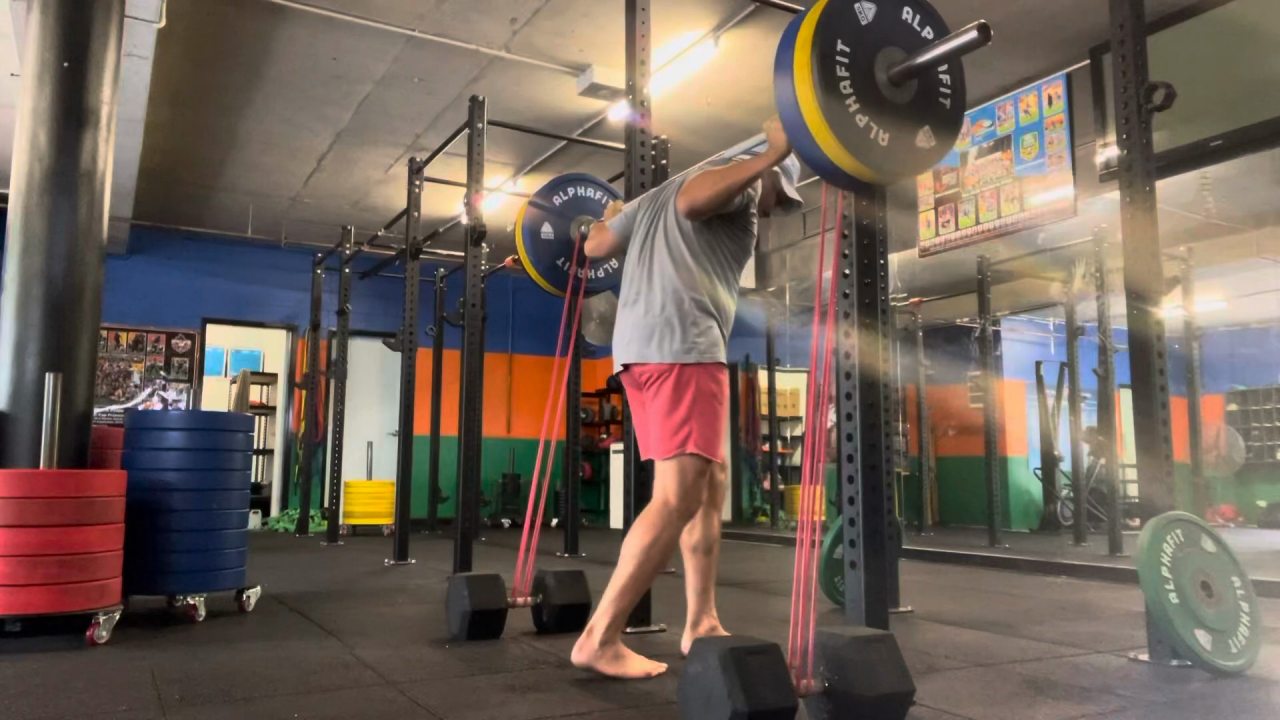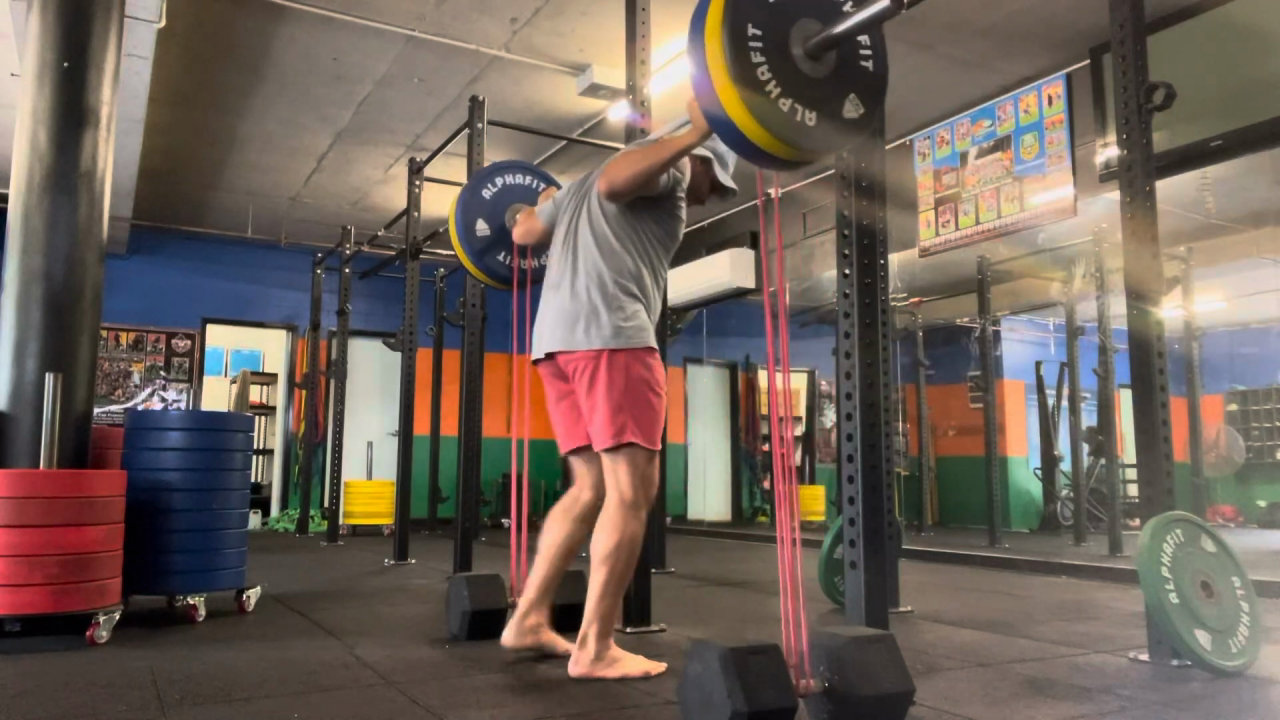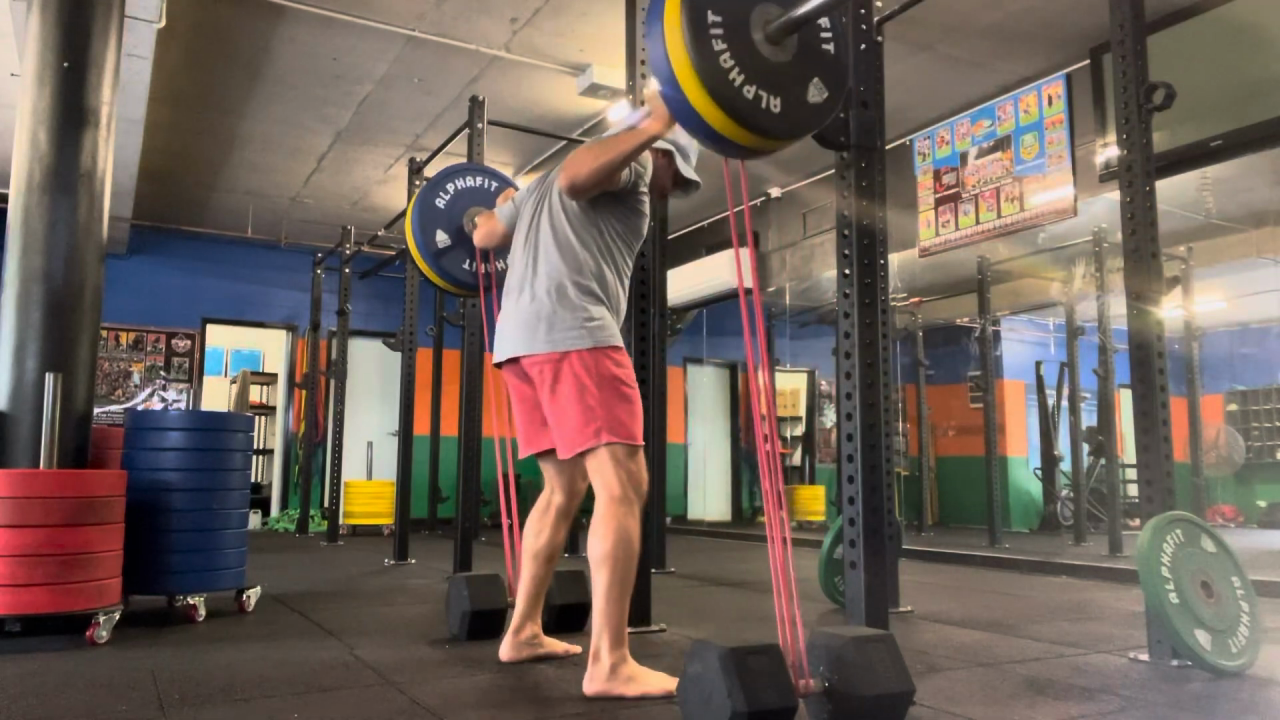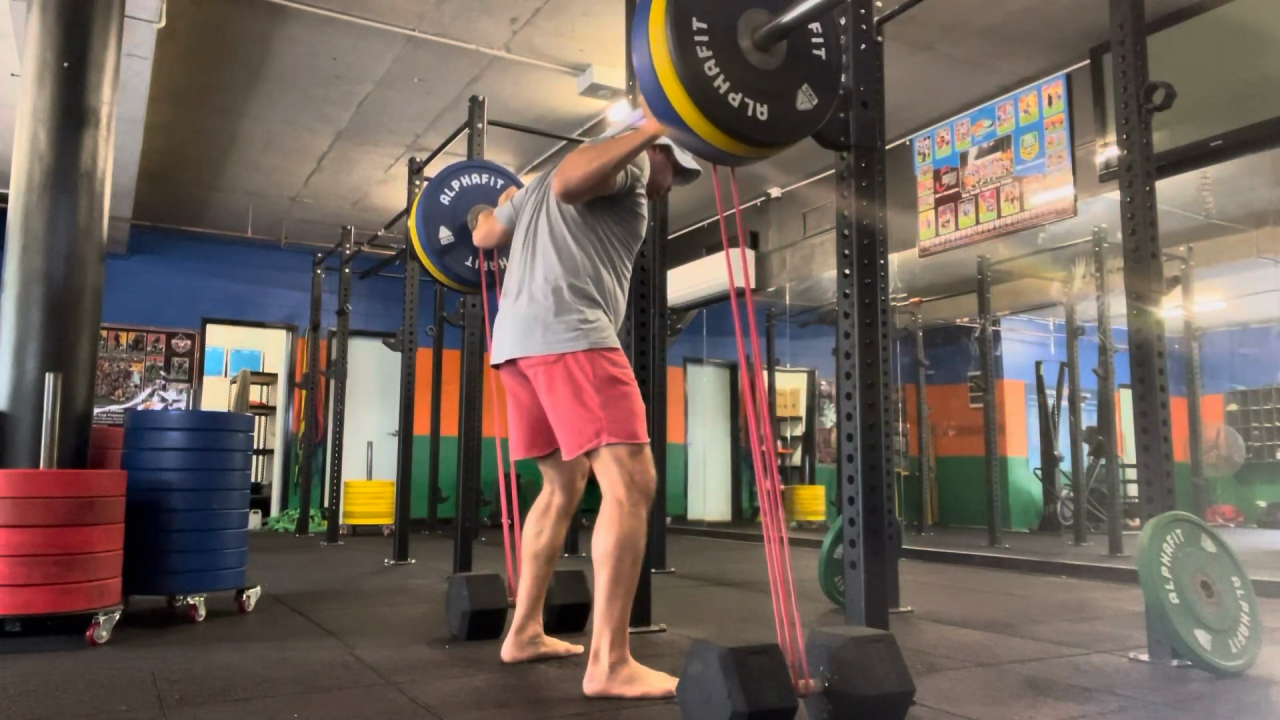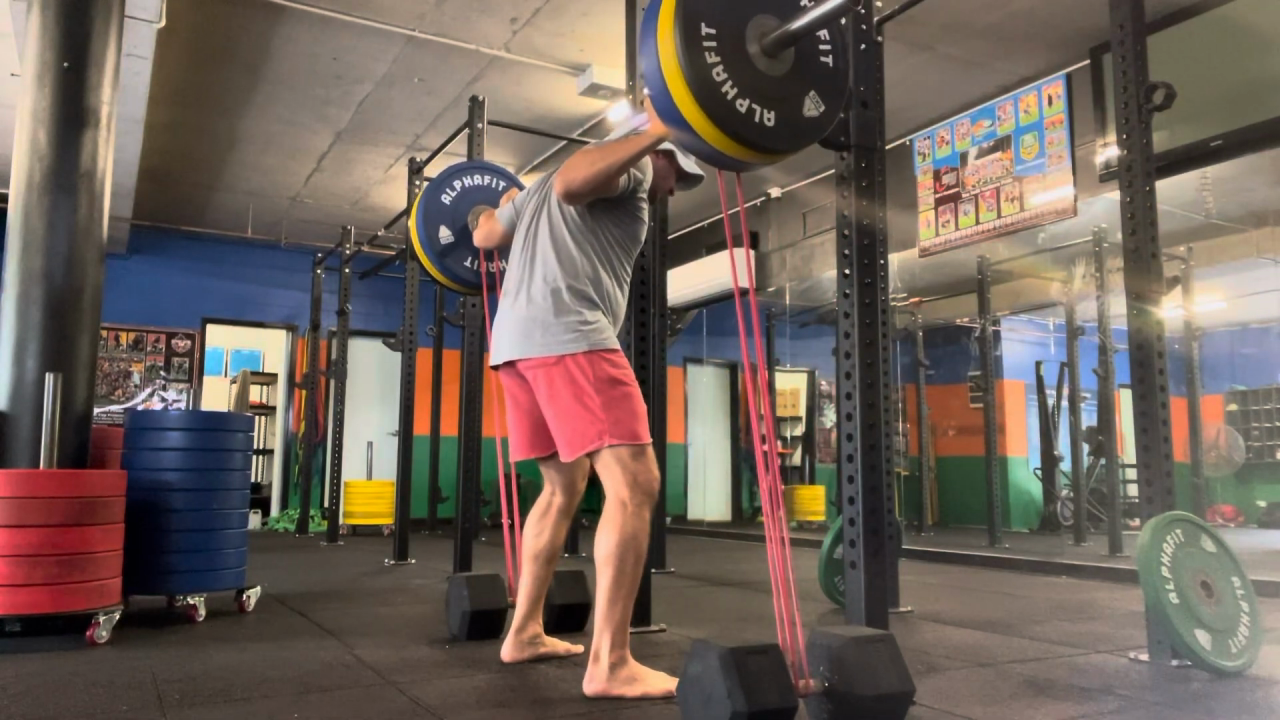
dt=1s
person 1, frame 1
left shoulder: (658, 195)
right shoulder: (739, 178)
left elbow: (596, 244)
right elbow: (694, 200)
left wrist: (611, 216)
right wrist: (774, 153)
left hip: (641, 349)
right hip: (682, 347)
left knee: (710, 483)
right knee: (678, 497)
left ankle: (702, 625)
right ankle: (600, 638)
person 1, frame 2
left shoulder: (581, 187)
right shoulder: (672, 165)
left elbow: (524, 231)
right elbow: (614, 181)
left wrist: (542, 202)
right wrist: (698, 130)
left hip: (558, 337)
right hip: (609, 332)
left knee: (595, 485)
right knee: (633, 488)
left ankle: (528, 619)
right ankle: (595, 648)
person 1, frame 3
left shoulder: (540, 185)
right shoulder: (634, 159)
left elbow: (484, 235)
right elbow: (574, 177)
left wrist: (507, 203)
right wrist: (656, 122)
left hip: (521, 338)
right hip: (574, 334)
left knee: (565, 487)
right knee: (622, 485)
left ankle: (523, 630)
right ankle: (609, 663)
person 1, frame 4
left shoulder: (539, 185)
right shoulder: (629, 159)
left elbow: (483, 235)
right elbow: (568, 182)
left wrist: (505, 203)
right wrist: (652, 125)
left hip: (520, 338)
right hip: (570, 333)
left knee: (564, 484)
right knee: (631, 482)
left ankle: (525, 631)
right ankle: (610, 663)
person 1, frame 5
left shoulder: (540, 189)
right shoulder: (633, 162)
left elbow: (485, 235)
right elbow: (570, 182)
left wrist: (508, 202)
right wrist: (658, 129)
left hip: (518, 340)
right hip: (568, 334)
left knee: (564, 485)
right knee: (634, 484)
left ankle: (525, 632)
right ankle: (610, 664)
